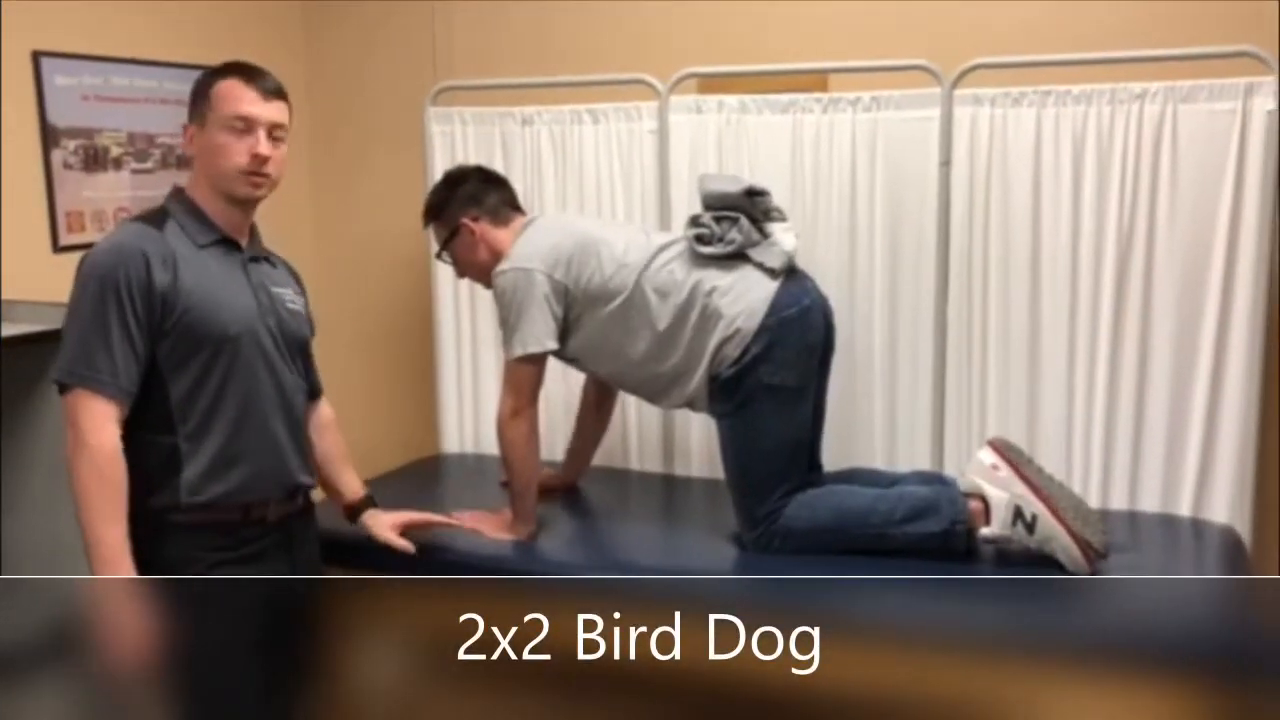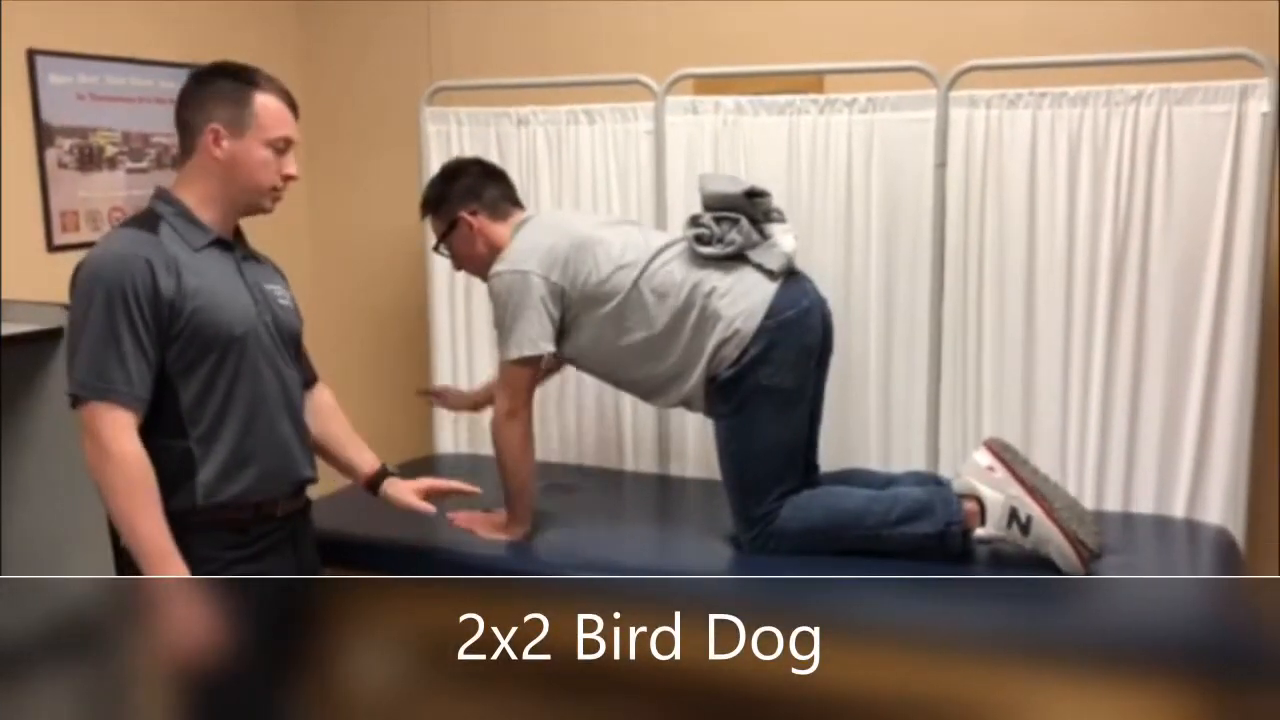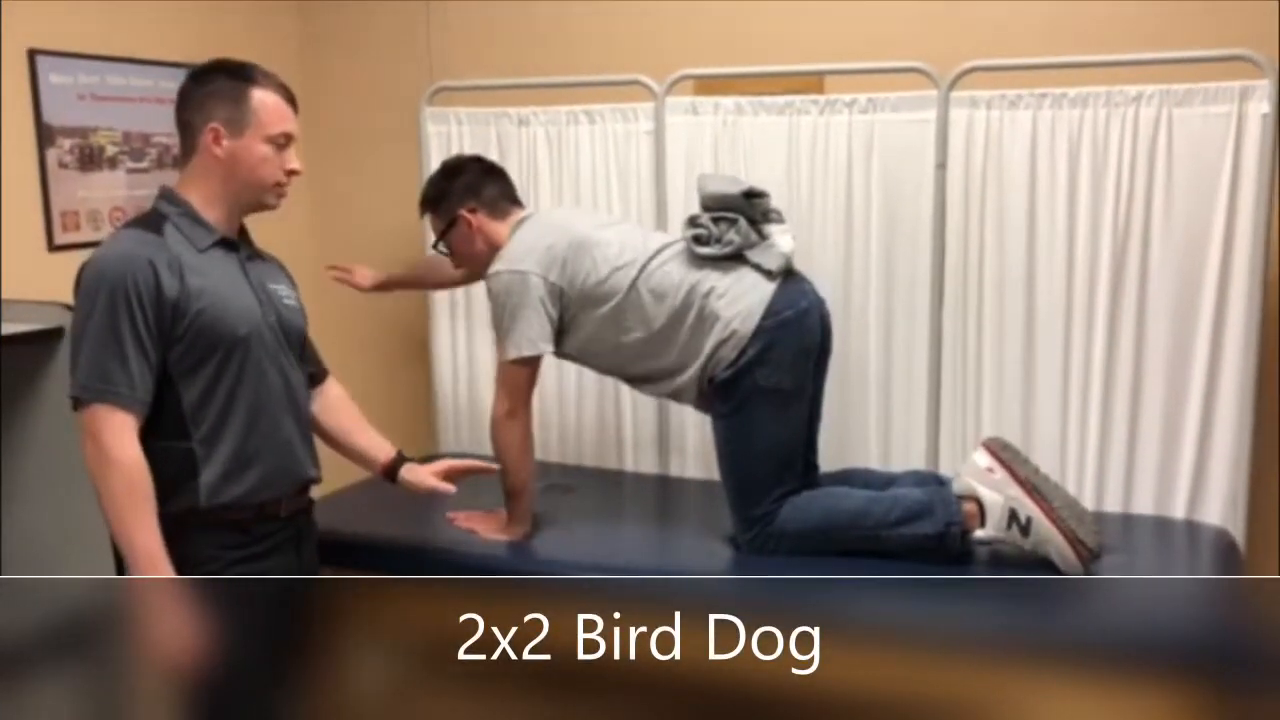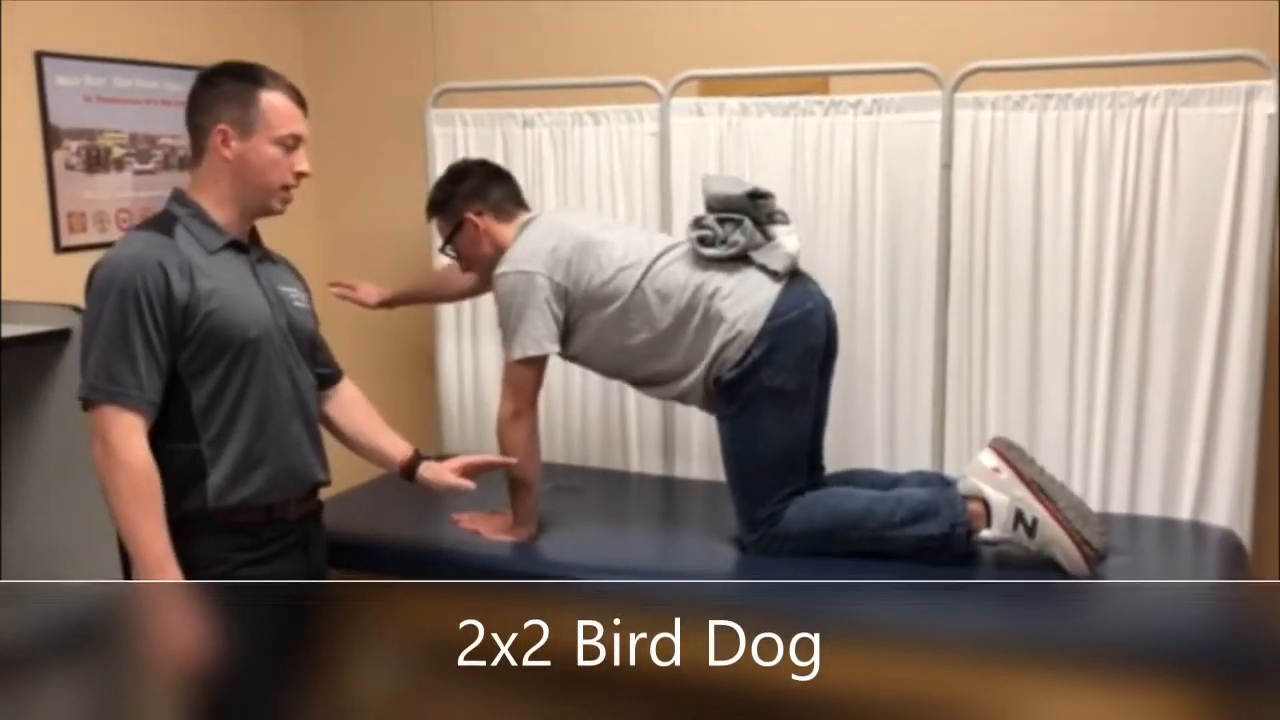
dt=0.5s
person 1, frame 1
left shoulder: (520, 271)
right shoulder: (558, 242)
left elbow: (516, 411)
right elbow: (606, 375)
left wrist: (520, 518)
right wrist: (566, 474)
left hip: (756, 338)
right hip: (785, 307)
left knee: (771, 524)
right knee: (792, 491)
left ankle: (981, 512)
right ankle: (972, 487)
person 1, frame 2
left shoulder: (517, 271)
right shoulder: (554, 237)
left elbow: (514, 413)
right elbow: (560, 355)
left wrist: (515, 520)
right wrist: (474, 398)
left hip: (756, 340)
right hip: (785, 308)
left knee: (767, 526)
right knee: (789, 493)
left ankle: (974, 514)
right ankle: (970, 489)
person 1, frame 3
left shoulder: (518, 273)
right shoulder: (540, 233)
left elbow: (511, 412)
right elbow: (470, 267)
left wrist: (514, 519)
right wrist: (383, 280)
left hip: (749, 342)
right hip: (782, 308)
left knee: (765, 525)
right knee: (787, 494)
left ankle: (974, 513)
right ankle: (968, 485)
person 1, frame 4
left shoulder: (525, 272)
right shoulder: (546, 236)
left elbow: (517, 414)
right elbow: (474, 277)
left wrist: (520, 520)
right wrist: (390, 297)
left hip: (756, 342)
right hip: (789, 308)
left knee: (771, 527)
right knee: (791, 495)
left ankle: (979, 511)
right ankle: (974, 485)
person 2, frame 1
left shoulder: (280, 275)
right shoulder: (133, 259)
right elbow: (93, 425)
left wrist: (360, 506)
right wrist: (117, 582)
left hip: (292, 543)
right hip: (198, 558)
person 2, frame 2
left shoulder: (262, 271)
right shoulder: (130, 264)
right elbow: (109, 435)
left wrist: (379, 478)
right wrist: (172, 585)
left hip: (289, 541)
right hip: (205, 557)
person 2, frame 3
left shoulder: (267, 270)
right shoulder: (134, 265)
left elbow: (315, 388)
right elbow: (111, 437)
left wrist: (397, 465)
right wrist: (160, 595)
left hip: (292, 540)
right hip: (208, 558)
person 2, frame 4
left shoulder: (280, 274)
right shoulder: (144, 266)
left elbow: (331, 391)
right elbow: (120, 440)
left wrist: (417, 466)
right wrist: (171, 598)
left hip: (300, 544)
right hip: (219, 561)
